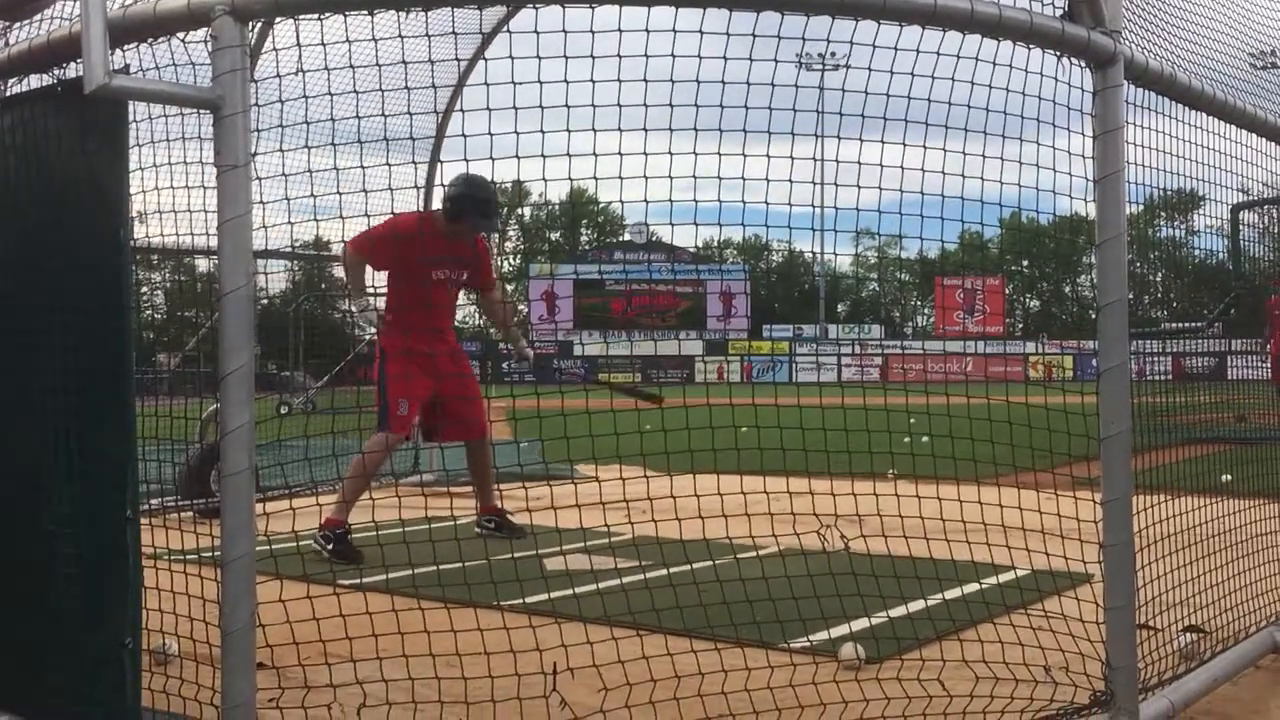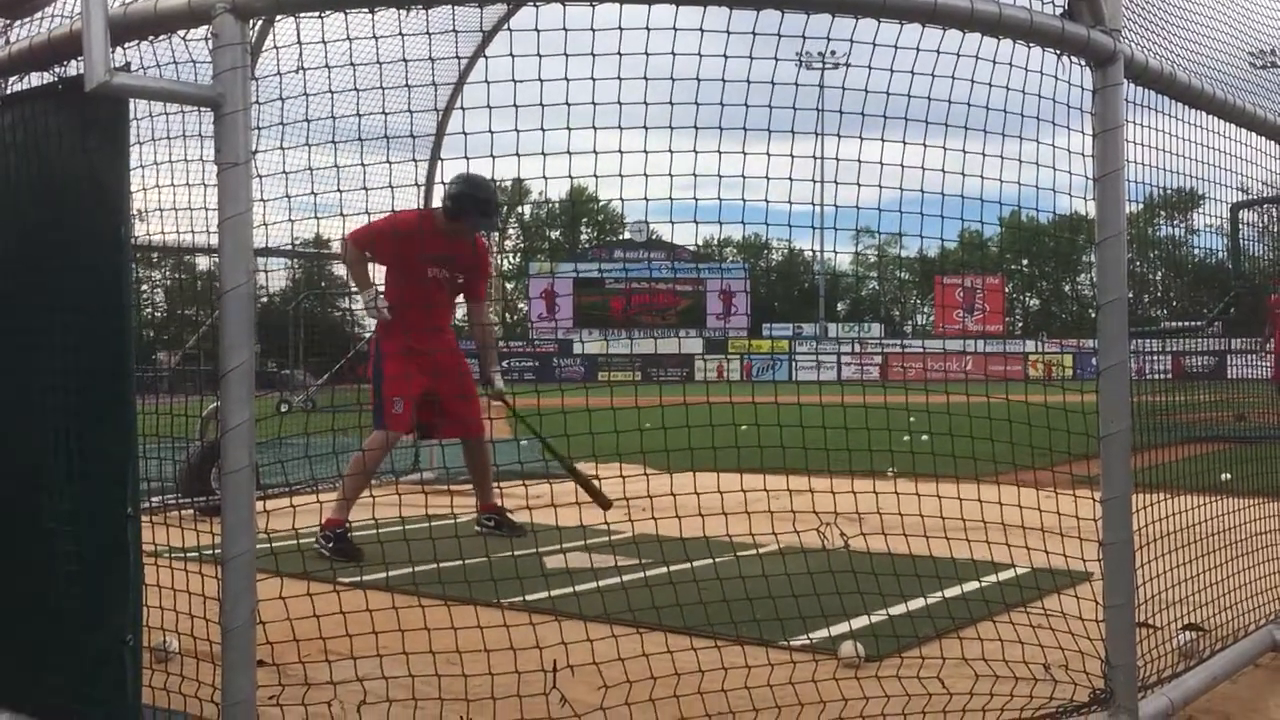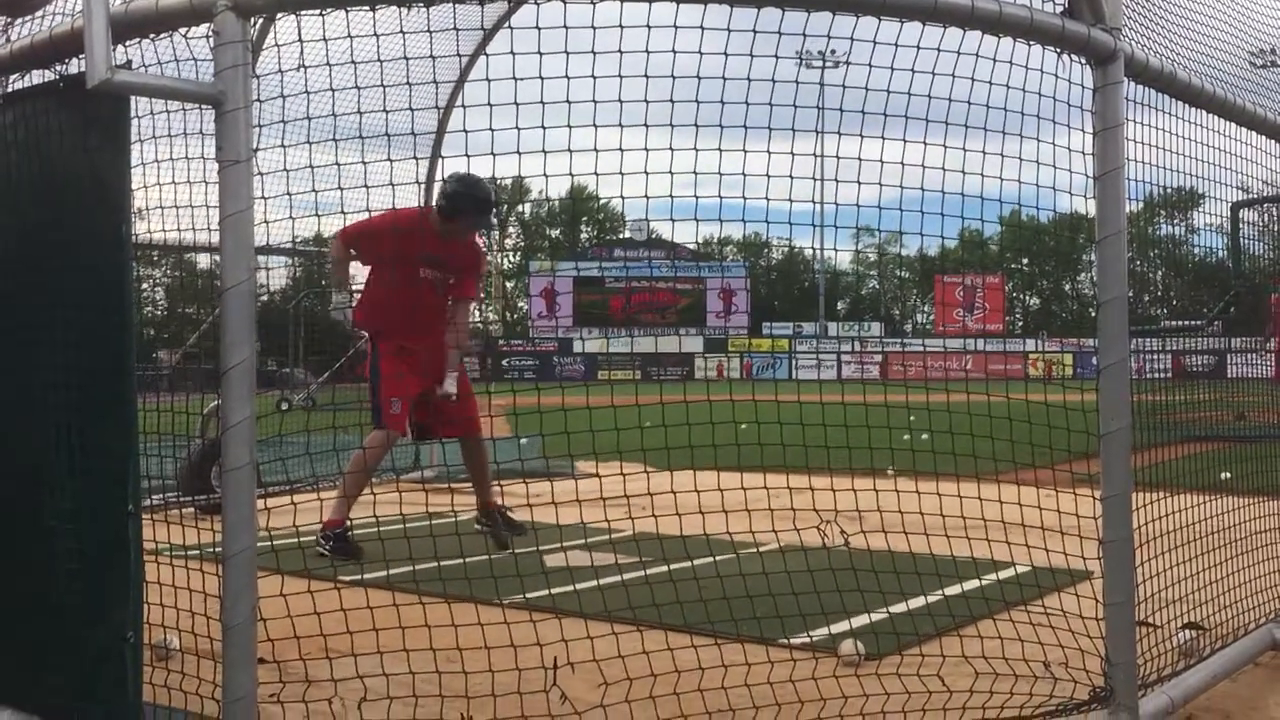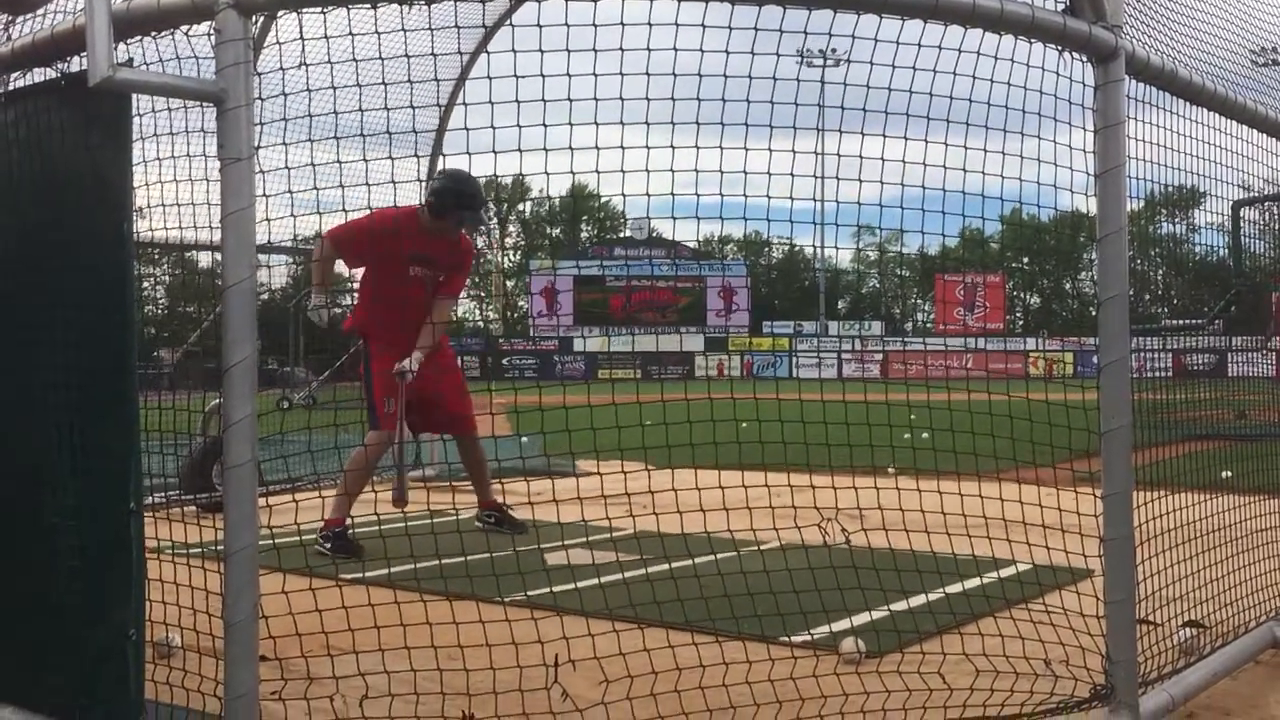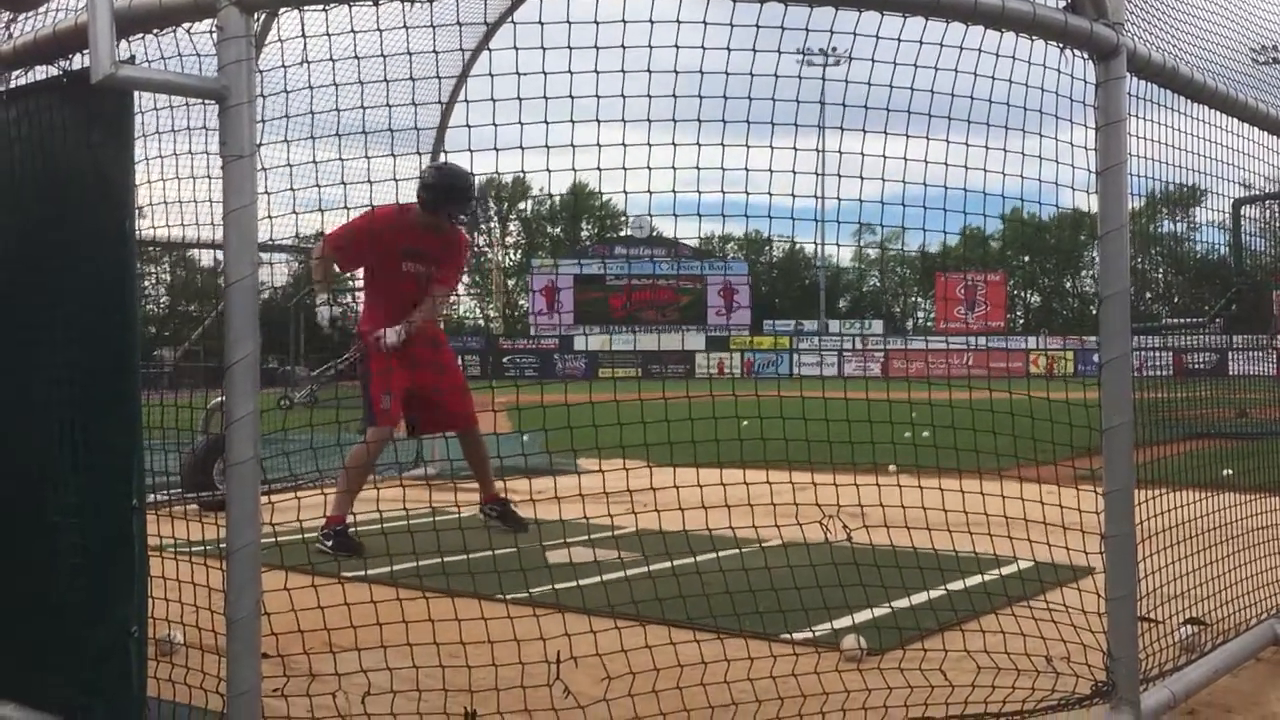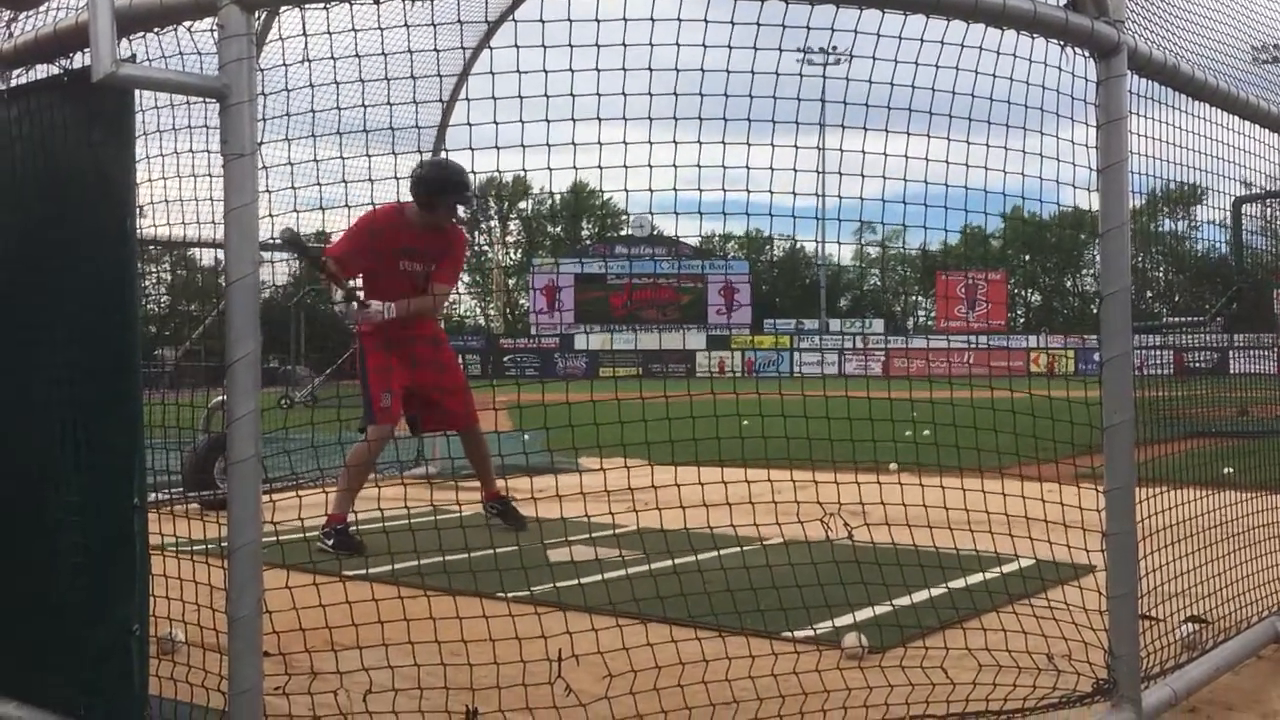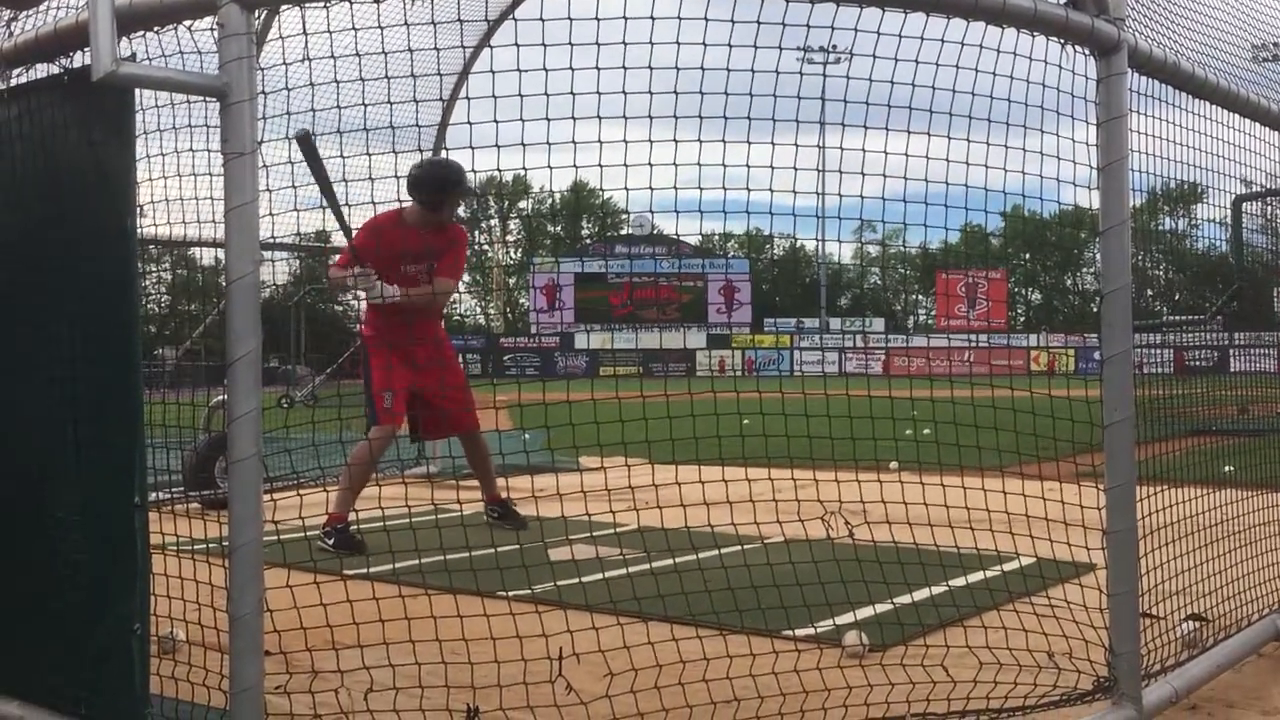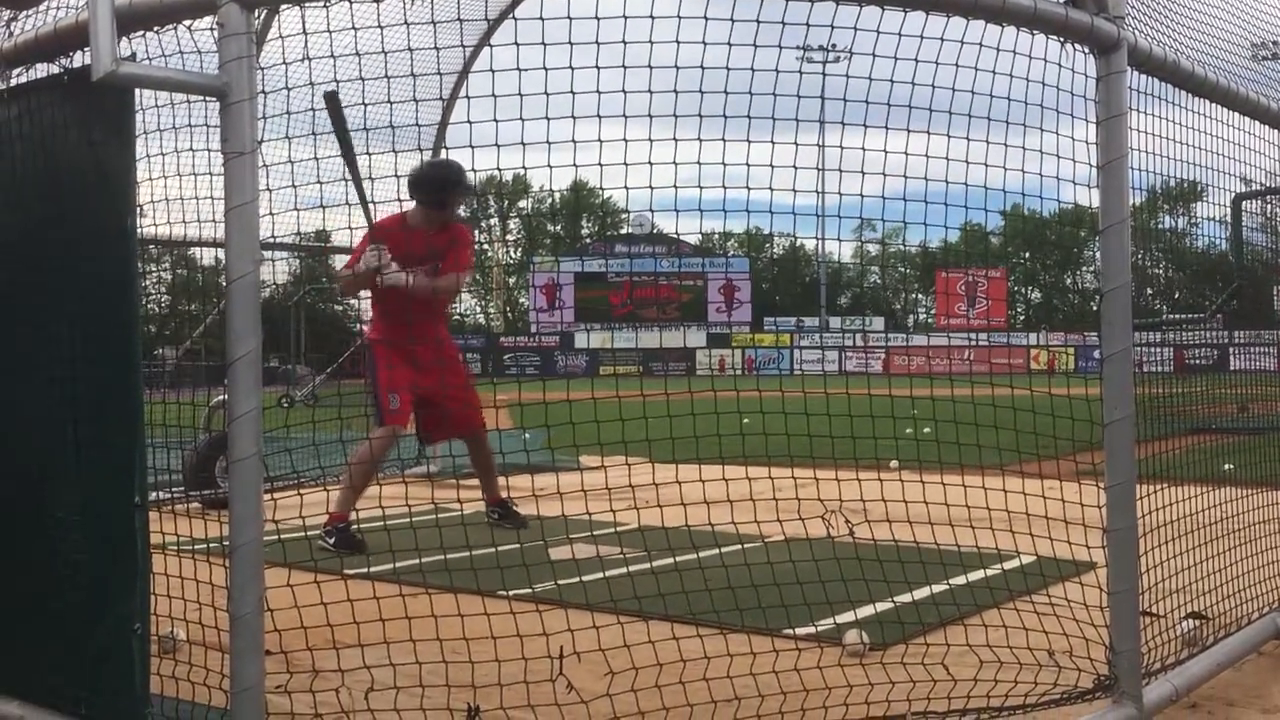
dt=0.1s
person 1, frame 1
left shoulder: (474, 245)
right shoulder: (406, 229)
left elbow: (490, 299)
right elbow: (353, 249)
left wrist: (517, 342)
right wrist: (361, 303)
left hip: (444, 346)
right hip: (400, 346)
left knee: (477, 430)
right knee: (391, 434)
left ankle: (489, 514)
right ankle: (332, 526)
person 1, frame 2
left shoulder: (476, 250)
right shoulder: (407, 226)
left elbow: (478, 311)
right elbow: (354, 244)
left wrist: (492, 367)
right wrist: (368, 294)
left hip: (443, 344)
right hip: (397, 343)
left knee: (473, 426)
right knee: (389, 431)
left ankle: (489, 511)
right ankle: (333, 527)
person 1, frame 3
left shoulder: (469, 251)
right shoulder: (402, 224)
left elbow: (459, 315)
right elbow: (341, 241)
left wrist: (452, 374)
right wrist: (341, 294)
left hip: (437, 346)
right hip: (392, 342)
left knee: (470, 426)
right knee: (387, 431)
left ankle: (488, 510)
right ankle: (333, 527)
person 1, frame 4
left shoulder: (462, 248)
right shoulder: (388, 224)
left elbow: (442, 311)
right elbow: (326, 244)
left wrist: (419, 355)
right wrist: (320, 295)
left hip: (430, 344)
right hip: (382, 339)
left knee: (465, 425)
right knee: (382, 432)
left ankle: (489, 508)
right ankle: (332, 527)
person 1, frame 5
left shoulder: (455, 242)
right shoulder: (383, 222)
left elbow: (436, 302)
right elbow: (324, 249)
left wrist: (403, 330)
right wrist: (323, 298)
left hip: (425, 339)
right hip: (379, 338)
left knee: (467, 421)
right knee: (382, 429)
left ankle: (492, 501)
right ankle: (333, 525)
person 1, frame 6
left shoulder: (453, 237)
right shoulder: (378, 223)
left elbow: (436, 299)
right elbow: (329, 262)
left wrist: (392, 308)
left hip: (427, 340)
right hip: (381, 340)
left knee: (467, 421)
right knee: (381, 428)
left ankle: (494, 499)
right ankle: (334, 524)
person 1, frame 7
left shoulder: (454, 235)
right shoulder: (381, 229)
left elbow: (441, 294)
right elbow: (336, 273)
left wrist: (394, 293)
right wrist: (354, 279)
left hip: (431, 343)
right hip: (385, 342)
left knee: (468, 425)
right knee: (384, 429)
left ankle: (495, 502)
right ankle: (334, 523)
person 1, frame 8
left shoulder: (459, 235)
right shoulder: (386, 231)
left elbow: (454, 286)
right elbow: (344, 287)
left wrist: (406, 279)
right wrist: (368, 265)
left hip: (437, 346)
right hip: (391, 346)
left knee: (475, 426)
right knee: (389, 429)
left ankle: (495, 503)
right ankle: (335, 523)
